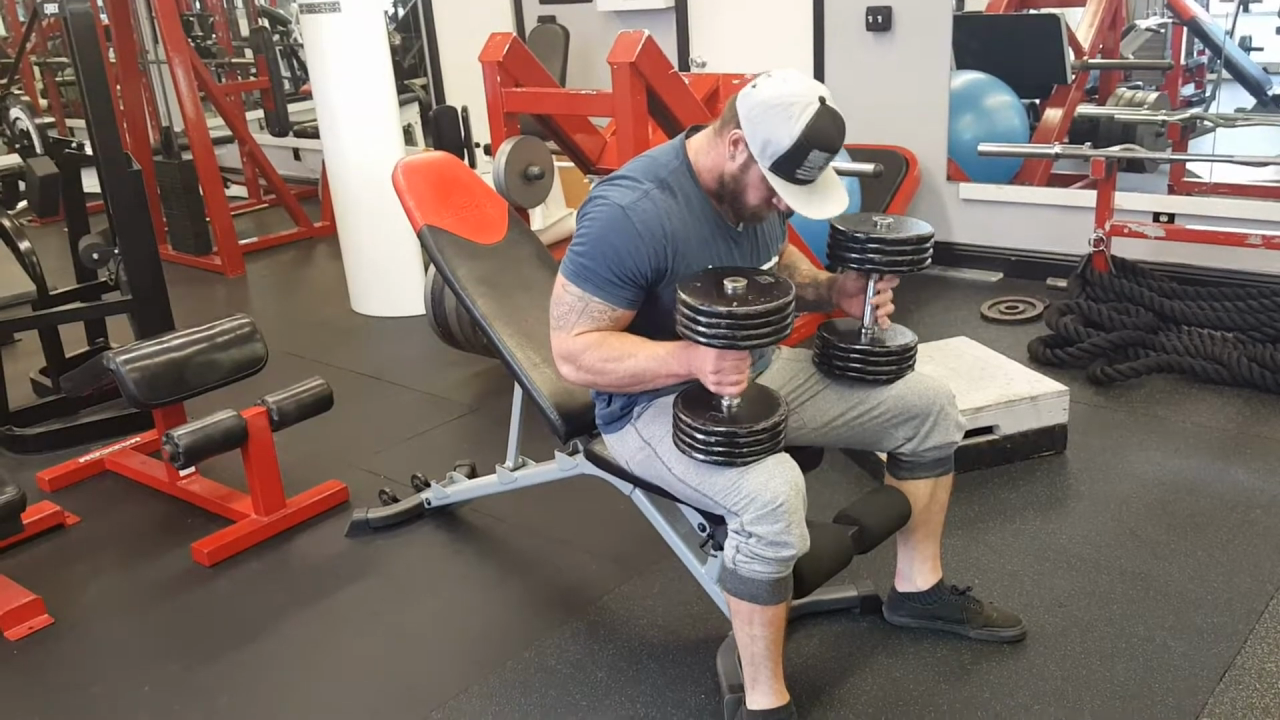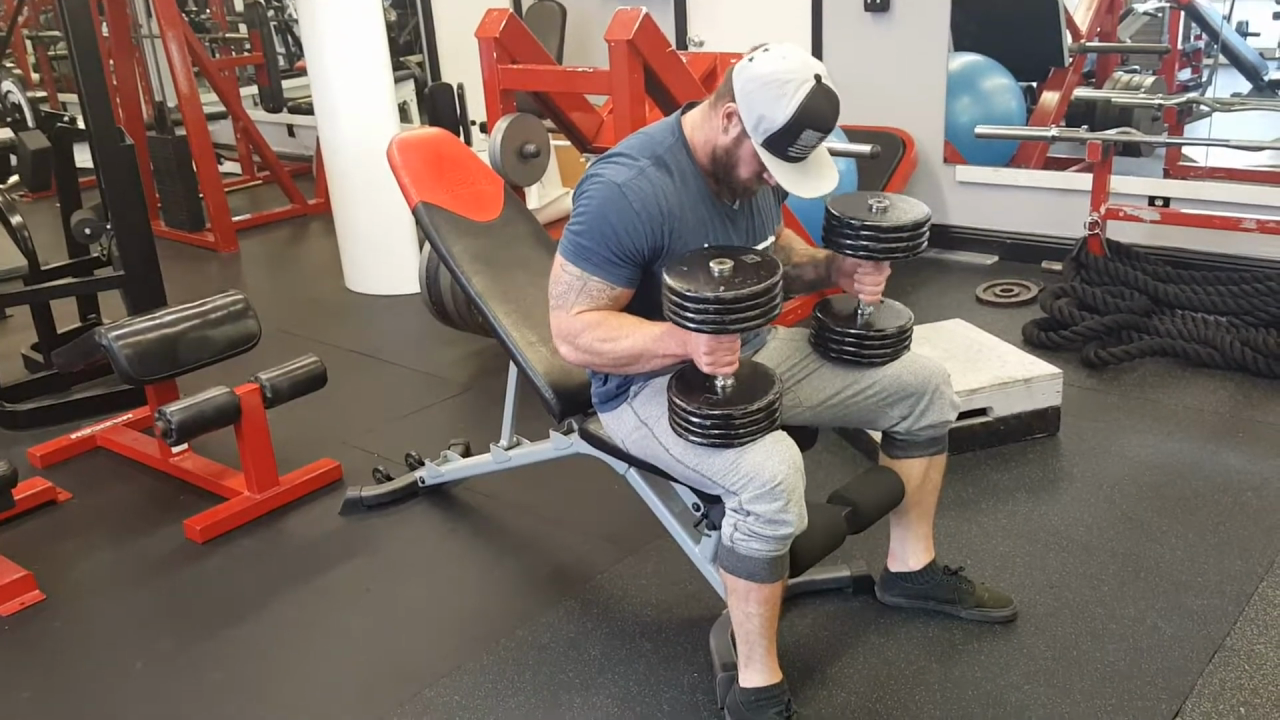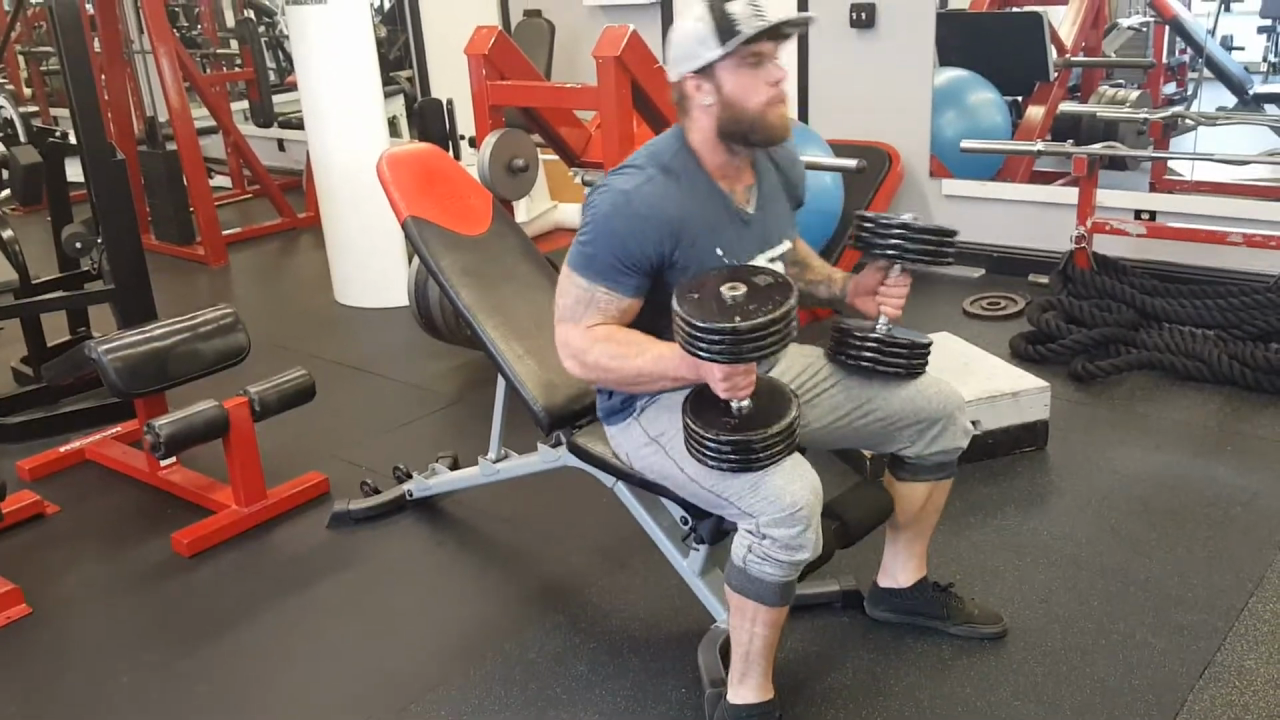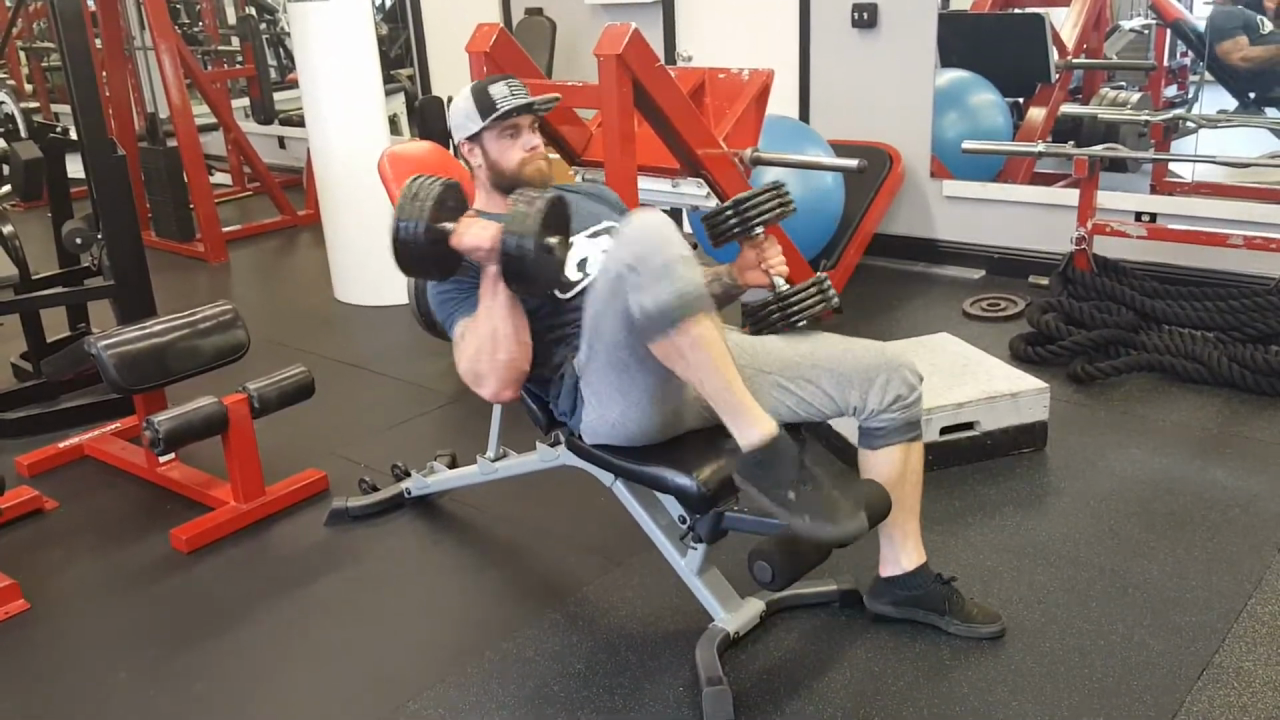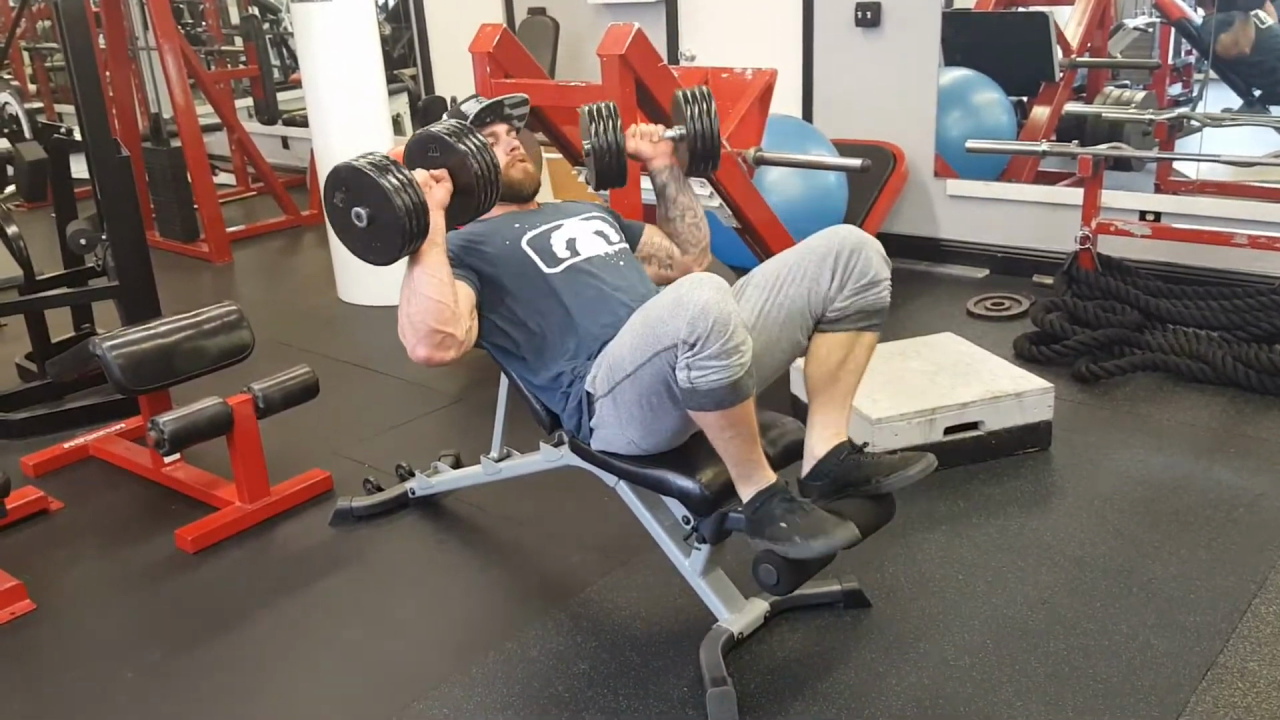
dt=1s
person 1, frame 1
left shoulder: (760, 180)
right shoulder: (630, 211)
right elbow: (574, 351)
left wrist: (834, 289)
right wrist: (690, 360)
left hip: (759, 370)
right hip: (659, 400)
left knee: (930, 406)
right knee: (773, 496)
left ankle: (919, 588)
person 1, frame 2
left shoulder: (756, 157)
right shoulder: (627, 189)
right elbow: (574, 333)
left wrist: (832, 269)
right wrist: (684, 339)
left hip: (753, 350)
right hip: (654, 381)
left knee: (925, 385)
right knee: (771, 474)
left ankle: (911, 569)
person 1, frame 3
left shoulder: (775, 160)
right shoulder: (636, 202)
right elbow: (581, 346)
left wrist: (845, 289)
right wrist: (698, 365)
left hip: (764, 366)
right hip: (660, 398)
left knee: (939, 412)
right knee: (788, 501)
left ankle: (902, 584)
person 1, frame 4
left shoulder: (593, 199)
right shoulder: (464, 267)
right elbow: (498, 382)
left wrist: (734, 276)
right wrist: (493, 267)
left hip: (702, 370)
right hip: (611, 395)
left knee: (888, 374)
right knee: (647, 231)
left ankle: (904, 577)
right ankle: (763, 448)
person 1, frame 5
left shoulder: (588, 213)
right shoulder: (469, 249)
left elbow: (689, 259)
right elbow: (433, 345)
left wrist: (666, 170)
right wrist: (429, 226)
left hip: (707, 345)
right hip: (617, 403)
left knee: (849, 253)
right knee: (699, 298)
left ankle: (827, 457)
right ankle: (762, 497)
